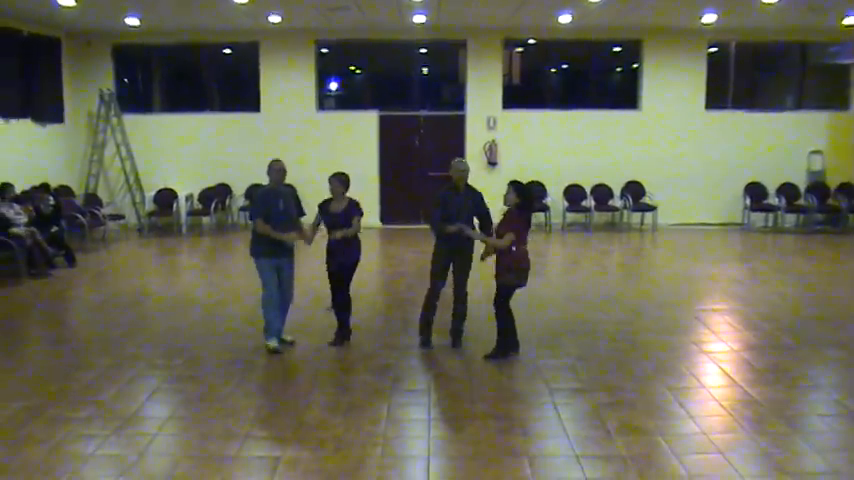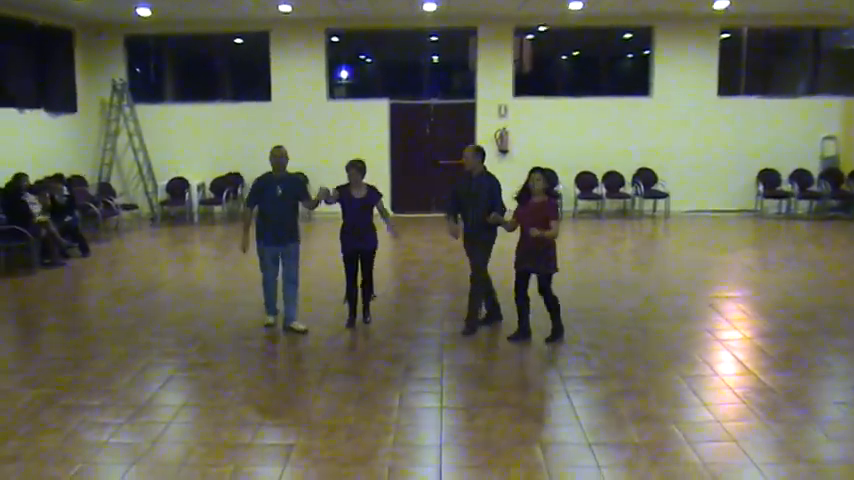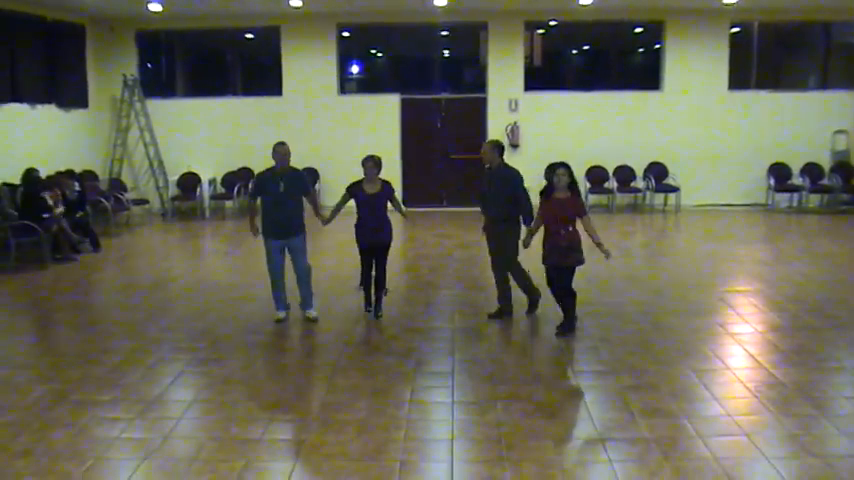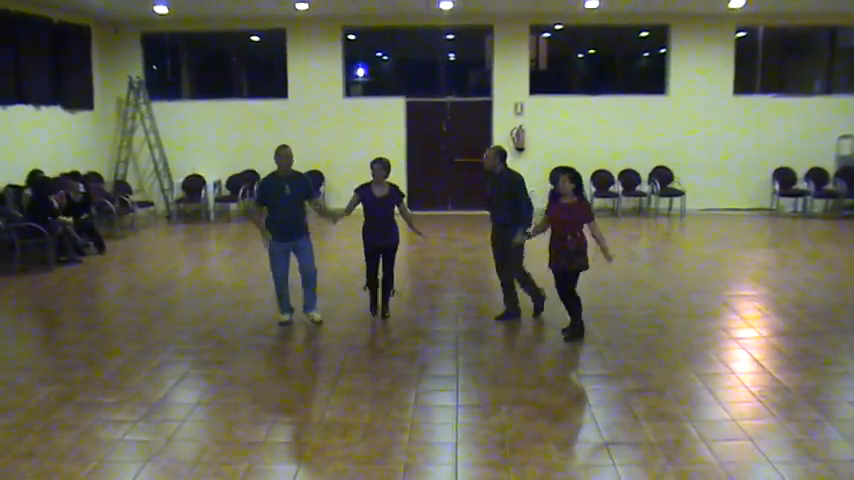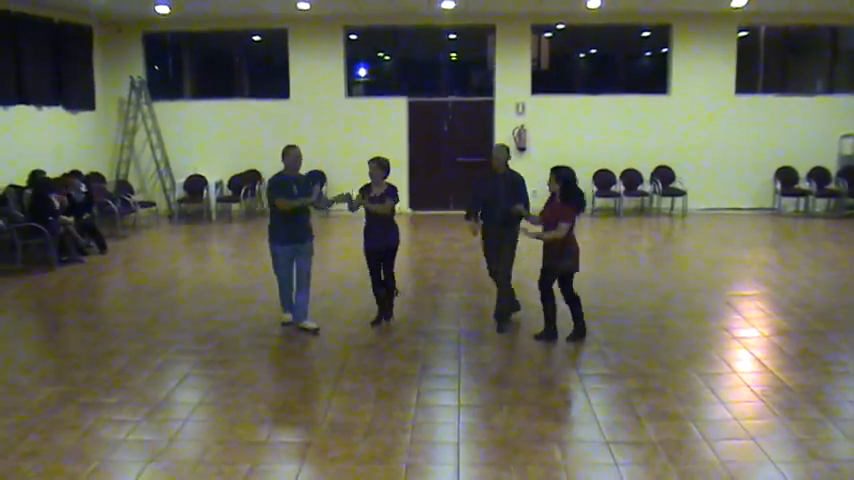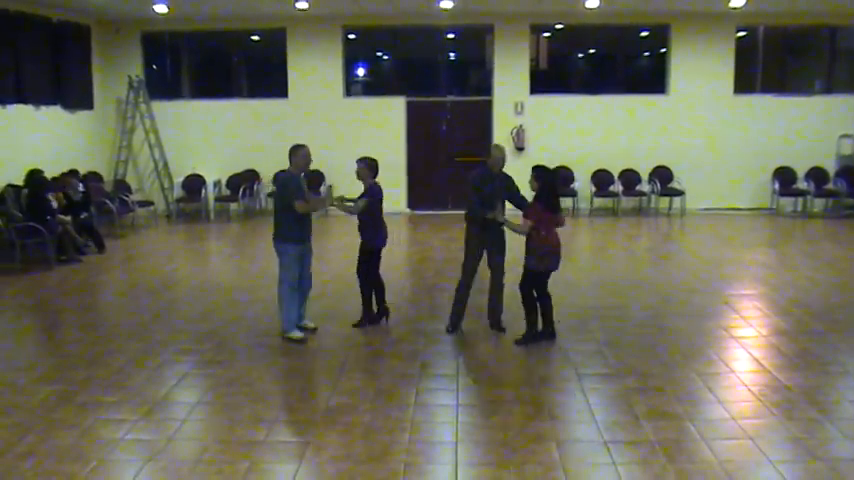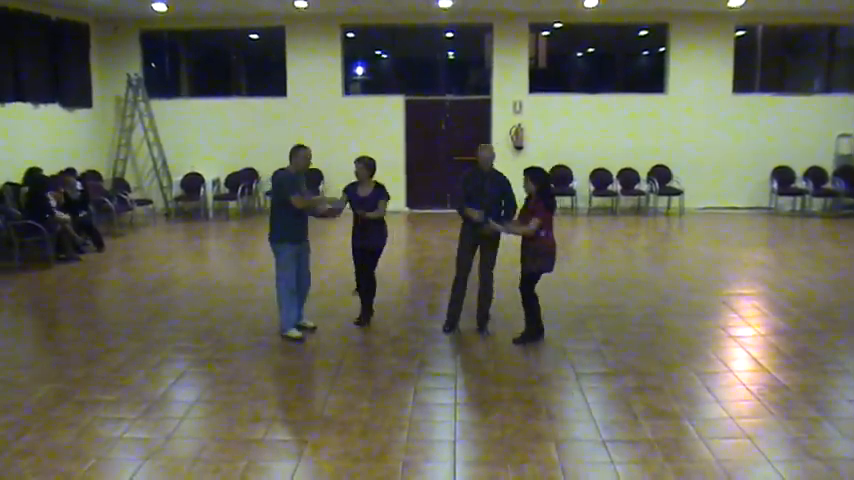
dt=0.4s
person 1, frame 1
left shoulder: (291, 194)
right shoulder: (261, 196)
left elbow: (296, 221)
right elbow: (259, 226)
left wrist: (302, 233)
right wrist: (283, 236)
left hip: (285, 253)
right hip: (265, 254)
left knee: (286, 294)
right knee: (271, 294)
left ankle: (278, 332)
right ankle: (270, 336)
person 1, frame 2
left shoulder: (296, 181)
right shoulder: (261, 182)
left elbow: (308, 205)
right elbow: (249, 209)
left wrist: (318, 199)
right wrist: (246, 235)
left hip: (290, 239)
right hip: (267, 239)
left knee: (291, 279)
right knee: (269, 278)
left ankle: (290, 320)
right ankle: (271, 313)
person 1, frame 3
left shoulder: (298, 176)
right shoulder: (263, 178)
left elbow: (310, 195)
right elbow: (252, 201)
left wrist: (318, 214)
right wrist: (252, 223)
left hip: (296, 232)
right hip: (272, 234)
left knee: (303, 269)
right knee: (276, 272)
left ankle: (308, 307)
right ankle: (281, 308)
person 1, frame 4
left shoulder: (301, 179)
right shoulder: (267, 183)
left elbow: (314, 202)
right elbow: (258, 211)
left wrist: (328, 214)
right wrist: (263, 231)
left hip: (300, 235)
right hip: (277, 237)
left knee: (309, 270)
right knee: (280, 276)
left ankle: (311, 308)
right ankle: (285, 311)
person 1, frame 5
left shoulder: (304, 181)
right shoulder: (275, 182)
left elbow: (316, 203)
right elbow: (283, 205)
right wrist: (308, 200)
left hip: (303, 237)
right hip: (281, 239)
left knee: (304, 278)
right knee: (284, 278)
left ankle: (301, 318)
right ankle: (287, 311)
person 1, frame 6
left shoulder: (298, 180)
right shoulder: (286, 181)
left elbow: (309, 201)
right elbow: (301, 208)
left wrist: (324, 200)
right wrist: (322, 204)
left hip: (302, 239)
right hip: (287, 241)
left knee: (305, 281)
right knee: (289, 282)
left ankle: (298, 319)
right ankle: (289, 328)
person 1, frame 7
left shoulder: (299, 179)
right shoulder: (283, 179)
left elbow: (308, 206)
right elbow: (299, 203)
left wrist: (324, 211)
right wrist: (324, 200)
left hip: (299, 239)
right hip: (284, 240)
left knee: (303, 281)
right knee: (287, 283)
left ankle: (297, 318)
right ankle: (287, 327)
person 2, frame 1
left shoulder: (475, 196)
right shoulder: (443, 195)
left elbow: (485, 220)
right elbow: (434, 223)
right wrist: (449, 228)
left hip: (465, 248)
right hip: (443, 247)
left knee: (460, 292)
right knee: (435, 290)
left ankle: (456, 334)
right ankle: (425, 333)
person 2, frame 2
left shoulder: (491, 182)
right shoulder: (464, 180)
left elbow: (499, 208)
right elbow: (454, 204)
left wrist: (496, 217)
right wrist: (451, 221)
left hip: (485, 234)
right hip: (469, 232)
left knee: (477, 275)
right knee: (480, 274)
left ankle: (472, 321)
right ankle: (494, 312)
person 2, frame 3
left shoulder: (511, 175)
right shoulder: (488, 173)
left elbow: (523, 201)
left wrist: (528, 226)
right wrist: (487, 220)
left hip: (509, 225)
right hip: (494, 225)
left knee: (510, 264)
right knee: (497, 266)
left ankle: (533, 295)
right ankle: (505, 306)
person 2, frame 4
left shoulder: (514, 179)
right shoulder: (492, 178)
left elbow: (526, 207)
left wrist: (522, 230)
left hip: (513, 230)
right hip: (498, 229)
left knee: (516, 269)
right knee: (502, 269)
left ankle: (538, 298)
right ankle: (512, 308)
person 2, frame 5
left shoulder: (516, 179)
right shoulder: (486, 180)
left elbow: (524, 206)
right elbow: (476, 202)
left wrist: (519, 211)
right wrist: (472, 220)
left hip: (508, 230)
right hip: (488, 229)
left knee: (504, 272)
right knee: (493, 271)
left ankle: (502, 317)
right ankle: (512, 303)
person 2, frame 6
left shoulder: (507, 180)
right shoulder: (477, 178)
left elbow: (519, 200)
right elbow: (474, 207)
right wrist: (489, 215)
left hip: (496, 231)
right hip: (476, 229)
left knee: (498, 274)
right knee: (467, 275)
left ankle: (495, 318)
right ankle: (455, 319)
person 2, frame 7
left shoulder: (500, 180)
right shoulder: (469, 178)
left elbow: (510, 206)
right elbow: (460, 204)
left wrist: (498, 224)
right wrist: (469, 212)
left hip: (490, 232)
right hip: (469, 229)
left knee: (486, 275)
right knee: (461, 273)
left ankle: (482, 320)
right ankle: (452, 319)
person 3, frame 1
left shoulder: (517, 218)
right shoulder: (511, 215)
left elbow: (503, 243)
left wrist: (477, 236)
right wrist: (490, 250)
left hip: (514, 266)
right hip: (508, 265)
left knee: (500, 303)
right knee: (502, 303)
left ankle: (502, 347)
right ankle: (511, 343)
person 3, frame 2
left shoulder: (550, 204)
right shoulder: (523, 203)
left elbow: (555, 232)
right elbow: (512, 227)
left wrist: (540, 233)
right wrist: (500, 220)
left hip: (543, 252)
right hip: (524, 251)
left knee: (544, 291)
right knee: (520, 291)
left ankle: (557, 328)
right ankle: (523, 329)
person 3, frame 3
left shoulder: (575, 200)
right shoulder: (546, 197)
left elbow: (587, 224)
right elbow: (540, 218)
left wrist: (599, 244)
right wrist: (530, 235)
left hip: (569, 246)
right hip: (551, 245)
left knee: (565, 285)
right knee: (553, 283)
left ankle: (570, 324)
right ankle: (569, 316)
person 3, frame 4
left shoulder: (582, 204)
right shoulder: (554, 202)
left elbow: (594, 229)
right elbow: (544, 224)
left wrist: (604, 248)
right wrist: (529, 234)
left hip: (575, 251)
right hip: (557, 250)
left knee: (568, 288)
right knee: (562, 288)
left ankle: (578, 328)
right ankle: (576, 322)
person 3, frame 5
left shoulder: (568, 205)
right shoulder: (552, 201)
left elbow: (561, 233)
right elbow: (540, 220)
left wrist: (536, 235)
right wrist: (524, 213)
left hip: (565, 252)
right hip: (551, 251)
left knee: (566, 291)
right knee: (544, 287)
left ankle: (580, 328)
right ankle: (550, 329)
person 3, frame 6
left shoulder: (538, 203)
right shoulder: (552, 200)
left elbow: (524, 229)
right elbow: (560, 222)
left wrist: (502, 219)
left hip: (541, 251)
right hip: (549, 248)
left knee: (526, 288)
right knee: (540, 289)
left ankle: (532, 332)
right ankle: (548, 329)
person 3, frame 7
left shoulder: (542, 203)
right shoulder: (530, 201)
left elbow: (530, 229)
right elbow: (519, 222)
left wrist: (501, 228)
right wrist: (505, 226)
left hip: (540, 250)
right hip: (533, 249)
left knee: (526, 288)
right knee: (527, 288)
left ankle: (532, 331)
right ankle: (536, 328)
person 4, frame 1
left shoulder: (353, 205)
right shoulder: (325, 204)
left elbow: (356, 228)
right elbow: (315, 224)
left wrist: (342, 233)
right wrist: (311, 234)
left hip: (350, 252)
right hip: (333, 251)
left knee: (343, 289)
right knee: (335, 289)
left ankle: (344, 332)
right ankle: (342, 327)
person 4, frame 2
left shoulder: (372, 191)
right shoulder: (342, 190)
left elbow: (382, 210)
right elbow: (330, 199)
left wrist: (389, 224)
right wrist: (327, 198)
left hip: (368, 238)
right hip: (348, 239)
left knee: (367, 275)
right knee: (351, 277)
left ankle: (366, 310)
right ankle: (351, 314)
person 4, frame 3
left shoulder: (386, 186)
right shoulder: (355, 187)
left elbow: (395, 203)
right elbow: (340, 204)
left wrist: (405, 215)
right wrist: (328, 219)
left hip: (383, 233)
right hip: (363, 233)
left knee: (380, 268)
right knee: (366, 268)
left ankle: (378, 304)
right ankle: (368, 300)
person 4, frame 4
left shoulder: (394, 190)
right shoulder: (363, 189)
left elbow: (404, 212)
right elbow: (350, 207)
left wrist: (413, 228)
right wrist: (342, 214)
left hip: (390, 236)
right hip: (370, 236)
left knee: (388, 271)
right knee: (371, 270)
left ankle: (385, 304)
right ankle: (373, 300)
person 4, frame 5
left shoulder: (391, 190)
right shoulder: (366, 189)
left elbow: (385, 210)
right elbow: (353, 208)
left wrist: (368, 204)
right wrist: (350, 200)
left hip: (389, 237)
right hip: (371, 237)
left knee: (388, 273)
right knee: (374, 274)
left ankle: (389, 306)
right ankle: (382, 310)
person 4, frame 6
left shoulder: (372, 189)
right shoulder: (370, 188)
left elbow: (355, 210)
left wrist: (335, 203)
right wrist: (348, 199)
left hip: (373, 237)
right hip: (372, 236)
left knee: (364, 273)
right knee: (371, 273)
left ankle: (367, 314)
right ankle: (381, 309)
person 4, frame 7
left shoulder: (379, 189)
right shoulder: (351, 188)
left elbow: (381, 212)
left wrist: (366, 214)
left hip: (376, 235)
right hip: (359, 234)
left knee: (368, 272)
right knee: (359, 272)
left ankle: (367, 311)
right ankle: (365, 308)
